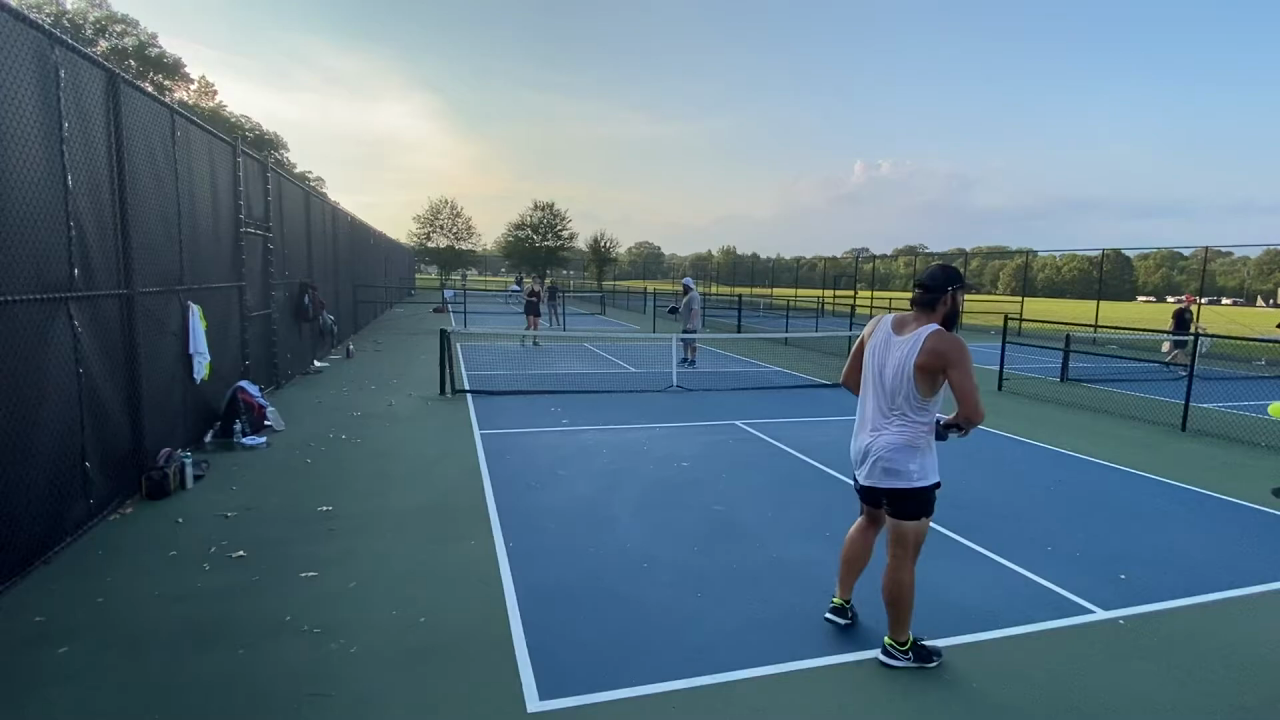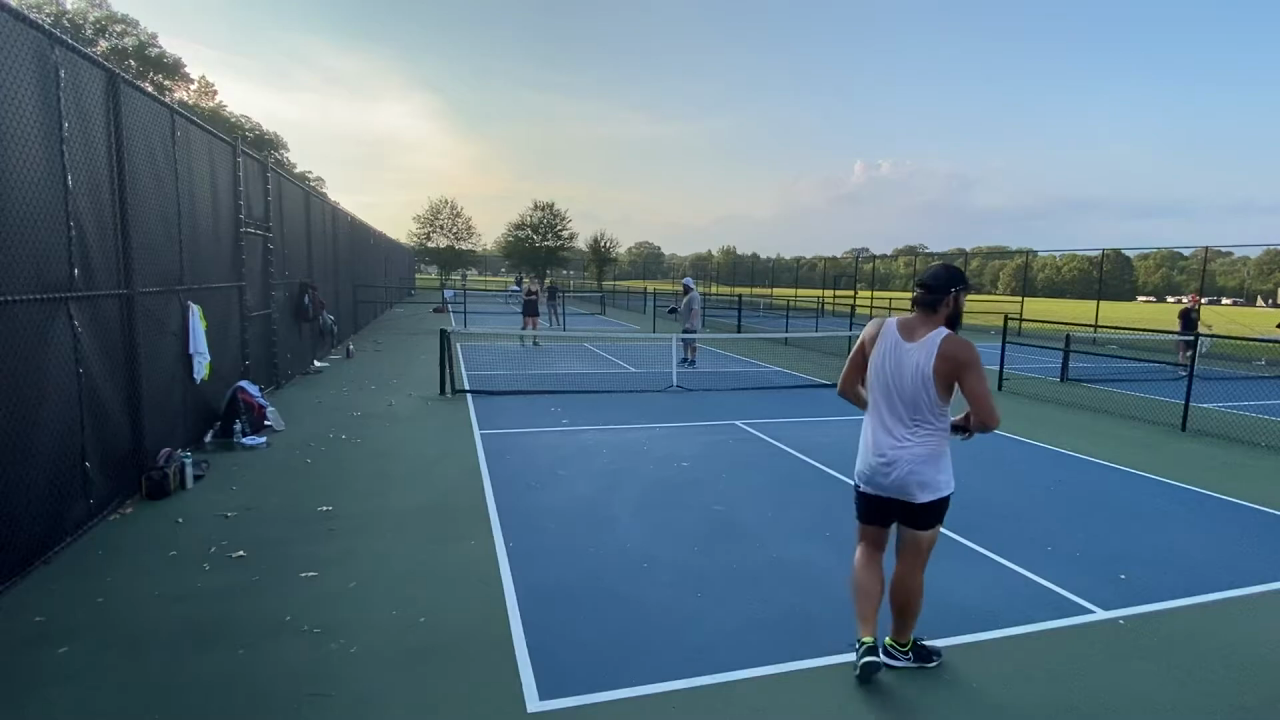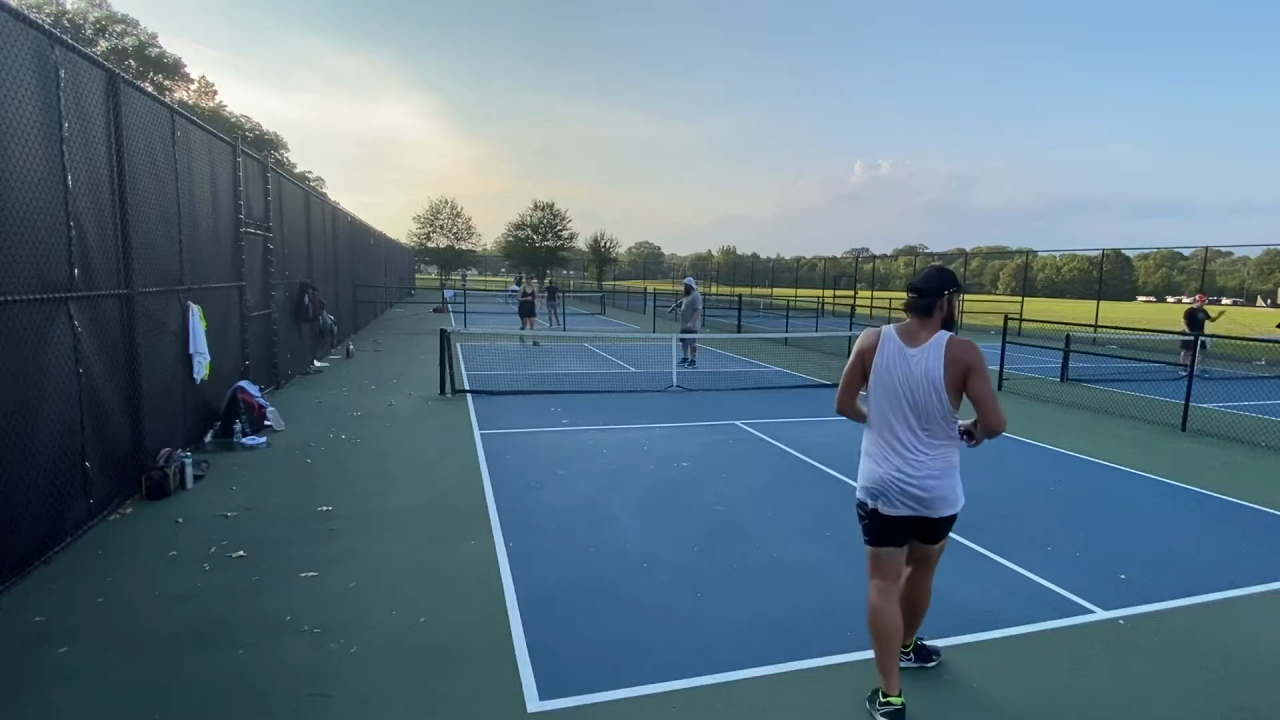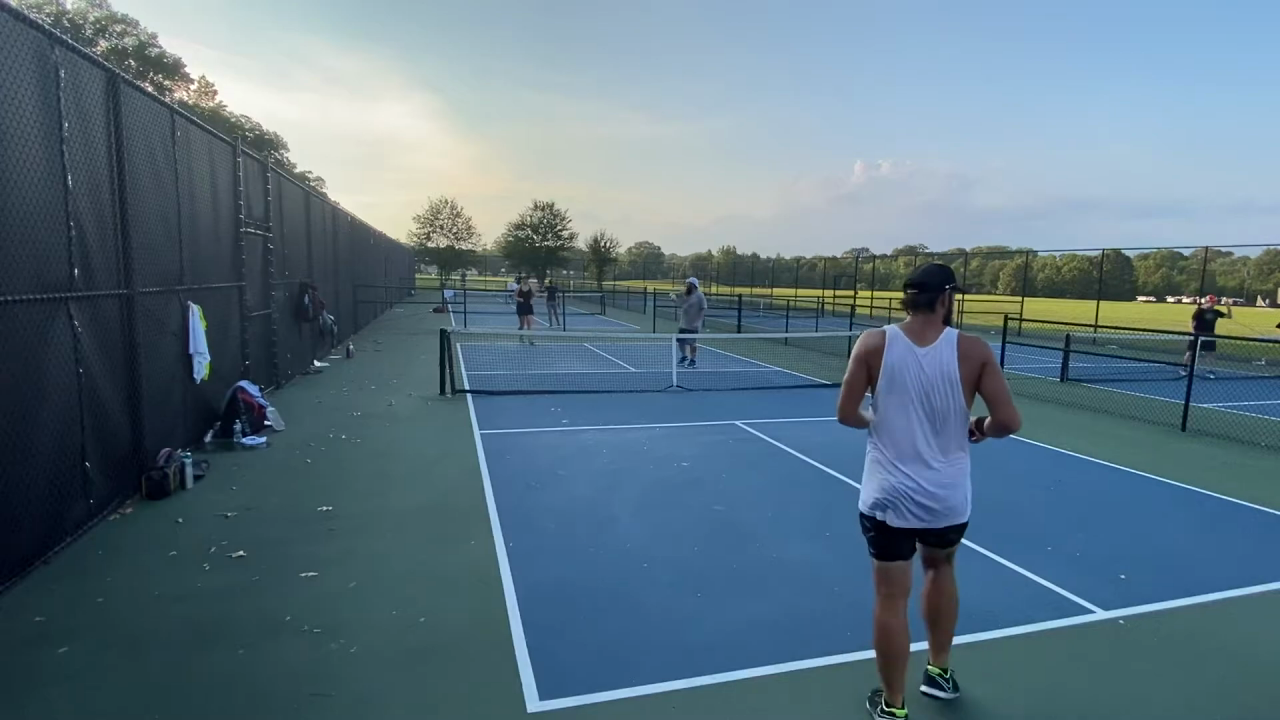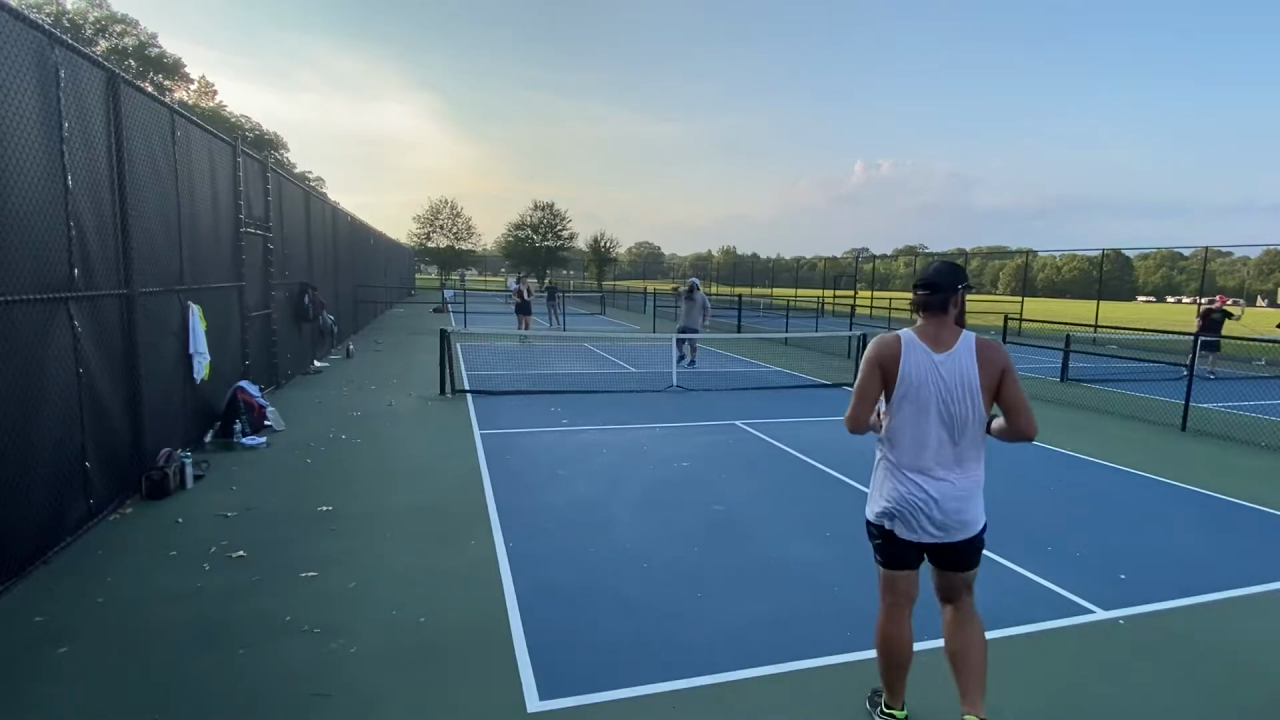
dt=0.2s
person 1, frame 1
left shoulder: (877, 326)
right shoulder: (946, 346)
left elbow: (849, 379)
right elbow: (974, 413)
right wrist: (957, 421)
left hip: (866, 450)
right hip: (907, 462)
left knee: (868, 520)
right knee: (902, 554)
left ankle: (840, 602)
right ankle: (898, 644)
person 1, frame 2
left shoulder: (876, 331)
right shoulder: (957, 349)
left elbow: (847, 389)
right elbow: (988, 418)
right wrist: (967, 422)
left hip: (872, 467)
right hip: (924, 476)
left knee: (869, 547)
right knee: (912, 565)
left ankle: (867, 643)
right ankle: (900, 647)
person 1, frame 3
left shoulder: (871, 342)
right shoulder: (962, 352)
left elbow: (844, 406)
right elbow: (994, 423)
right wrist: (972, 431)
left hip: (881, 484)
right hip: (936, 488)
left knee: (883, 583)
right knee: (921, 568)
right ankle: (910, 645)
person 1, frame 4
left shoulder: (873, 344)
right shoulder: (973, 349)
left elbow: (846, 415)
right elbow: (1009, 421)
right wrist: (979, 428)
left hip: (887, 495)
right hip: (948, 496)
left knee: (890, 598)
right knee: (940, 569)
right ankle: (939, 671)
person 1, frame 5
left shoulder: (886, 348)
right shoulder: (991, 354)
left elbow: (856, 423)
right elbow: (1024, 429)
left hip: (897, 505)
right hip: (962, 509)
left knee: (896, 608)
right knee: (960, 602)
